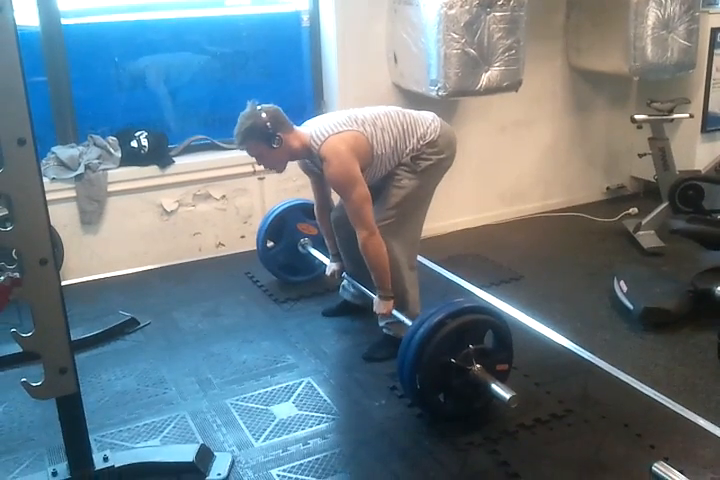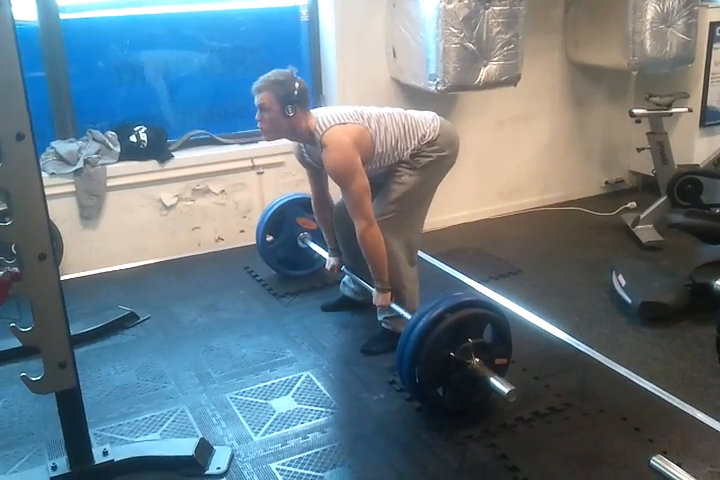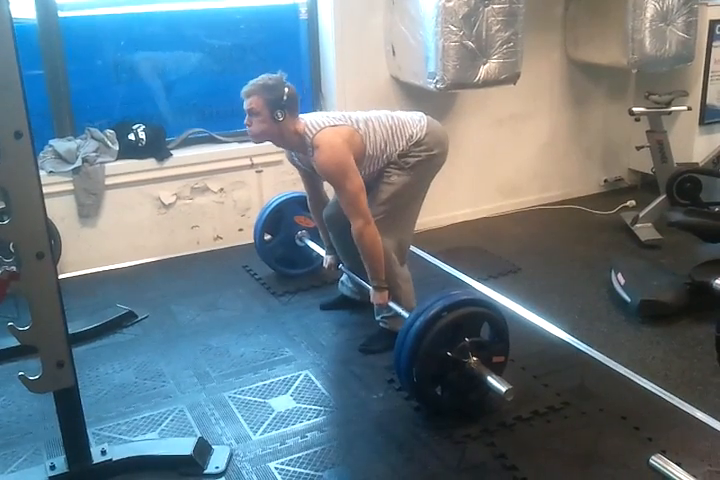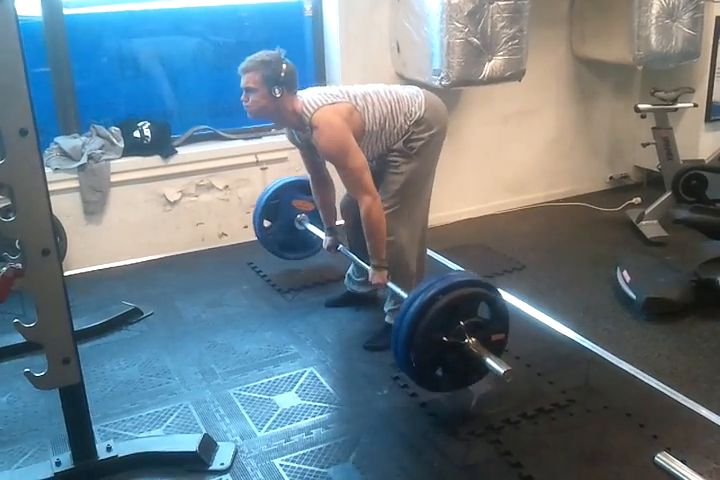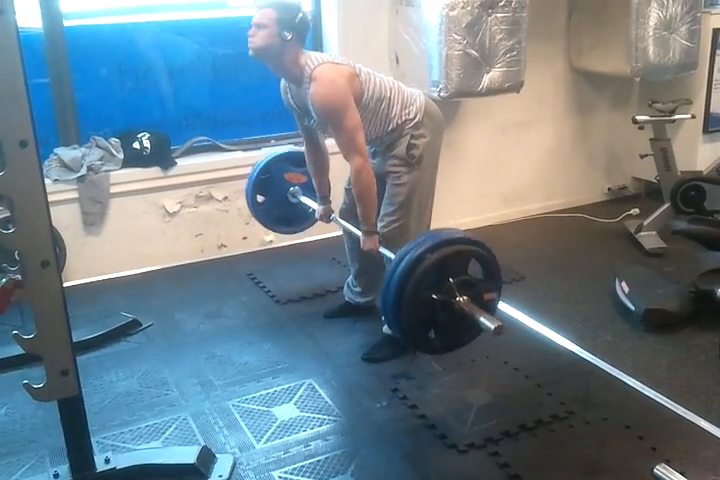
dt=0.5s
person 1, frame 1
left shoulder: (335, 156)
right shoulder: (305, 142)
left elbow: (368, 233)
right elbow: (323, 207)
left wrist: (384, 294)
right wrist: (335, 257)
left hip: (429, 145)
right hip: (401, 147)
left knee: (389, 232)
right knee: (344, 220)
left ankle: (400, 330)
right ankle: (359, 295)
person 1, frame 2
left shoulder: (337, 147)
right shoulder: (304, 142)
left elbow: (366, 224)
right elbow: (320, 200)
left wrist: (383, 288)
right wrist: (333, 251)
left hip: (432, 143)
right hip: (400, 145)
left knee: (387, 228)
right knee: (344, 215)
left ankle: (400, 325)
right ankle: (357, 292)
person 1, frame 3
left shoulder: (328, 149)
right shoulder: (295, 143)
left elbow: (363, 224)
right elbow: (316, 200)
left wrist: (380, 286)
right wrist: (330, 250)
left hip: (422, 144)
right hip: (395, 141)
left knee: (379, 231)
right knee: (336, 218)
left ankle: (398, 323)
right ankle: (356, 290)
person 1, frame 4
left shoulder: (326, 126)
right shoulder: (293, 121)
left elbow: (369, 199)
right elbow: (320, 178)
left wrist: (379, 266)
right wrist: (330, 231)
left hip: (420, 122)
right hip: (391, 128)
left knee: (395, 221)
right knee: (352, 210)
right ankle: (361, 287)
person 1, frame 5
left shoulder: (325, 84)
right shoulder: (289, 87)
left elbow: (358, 161)
right elbow: (314, 146)
left wrist: (371, 233)
right wrist: (323, 200)
left hip: (415, 128)
right hip: (382, 136)
left knee: (397, 232)
right knee: (352, 216)
right ankle: (361, 297)
